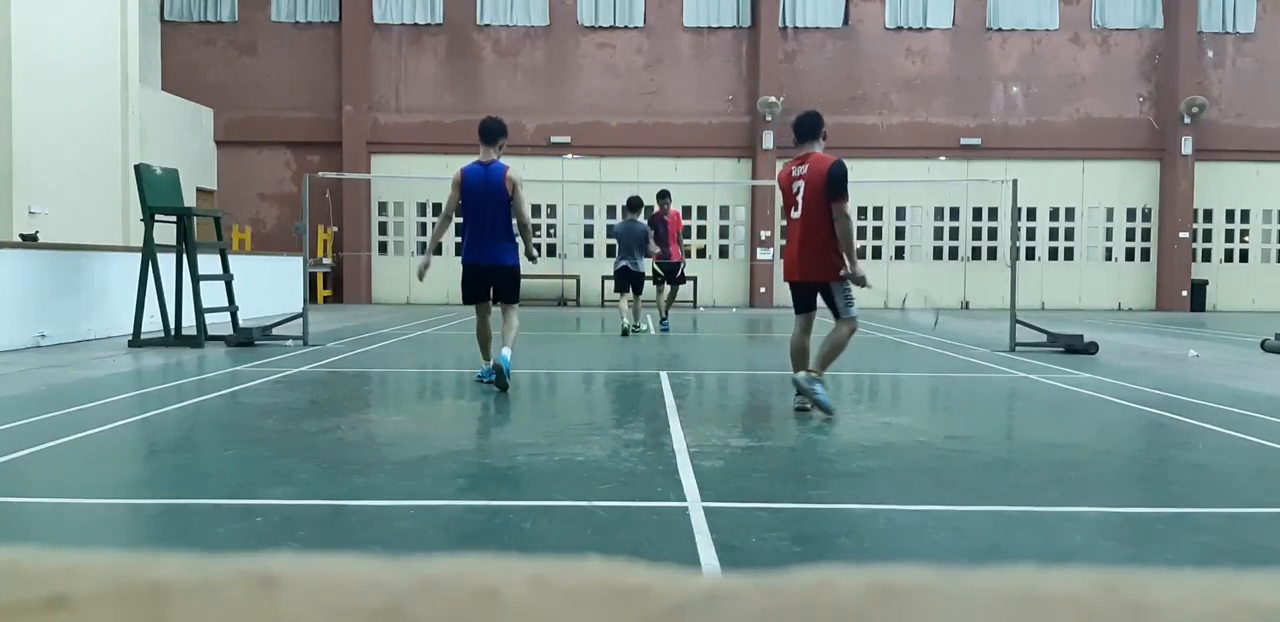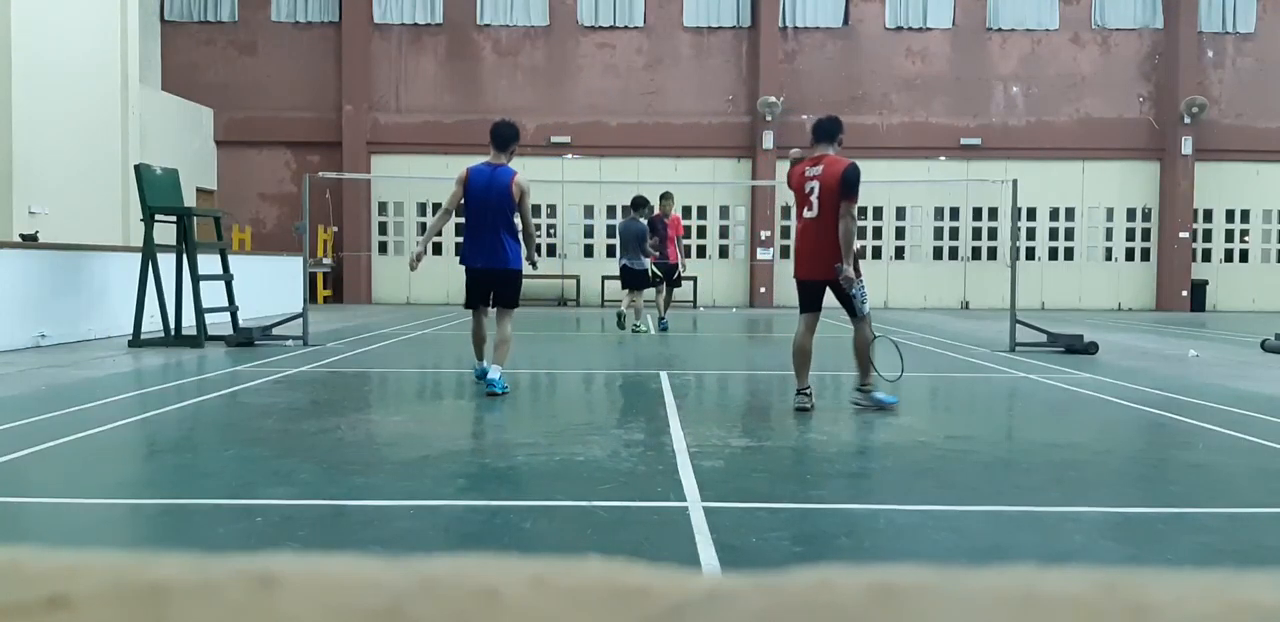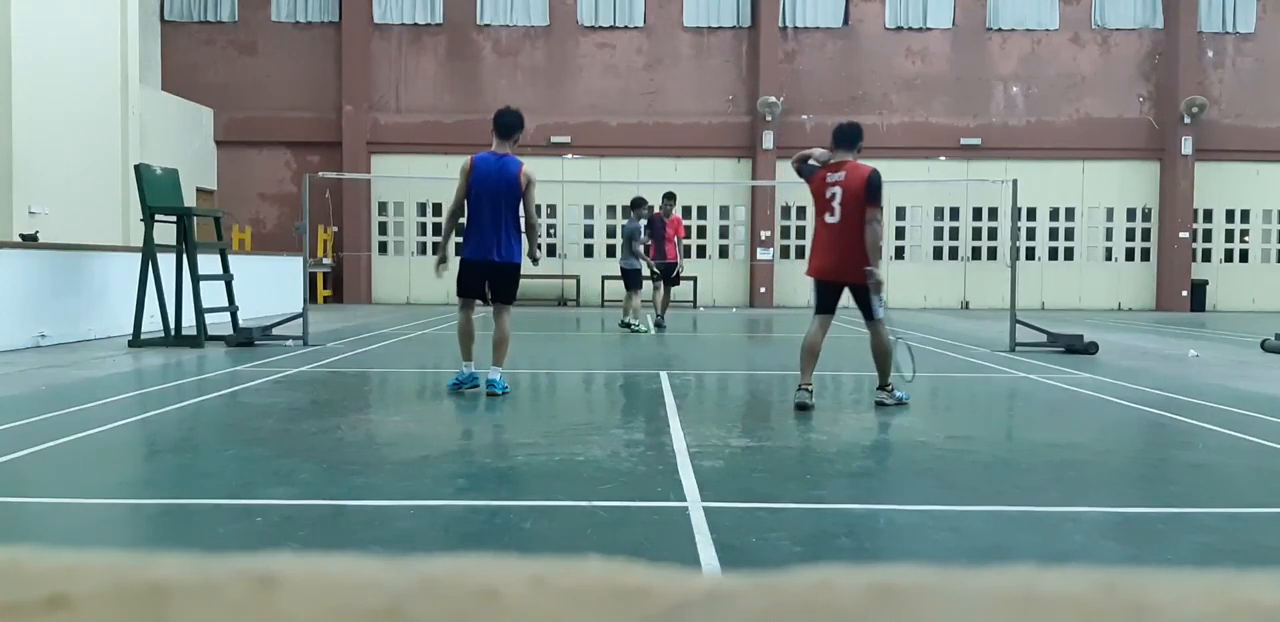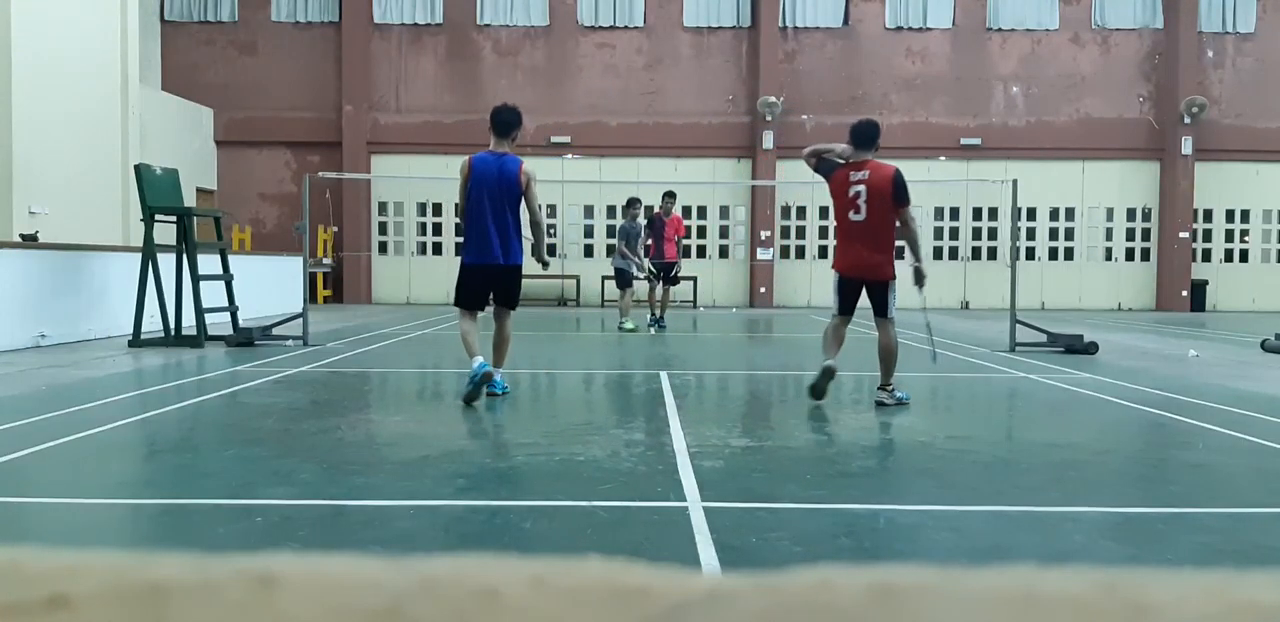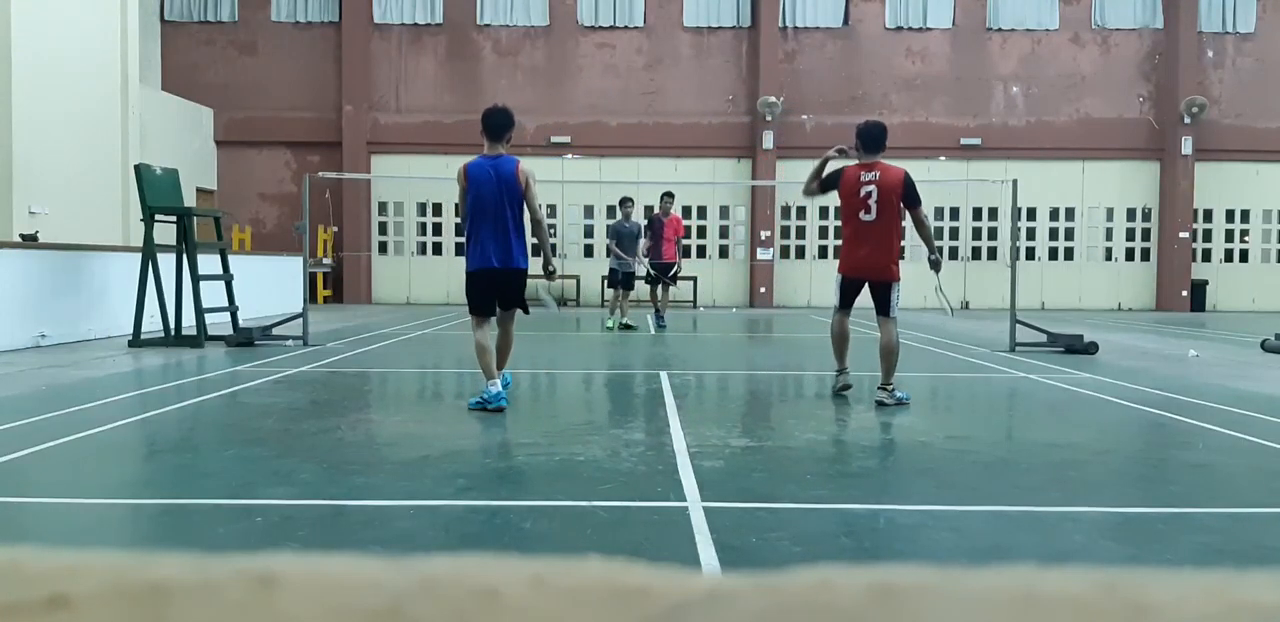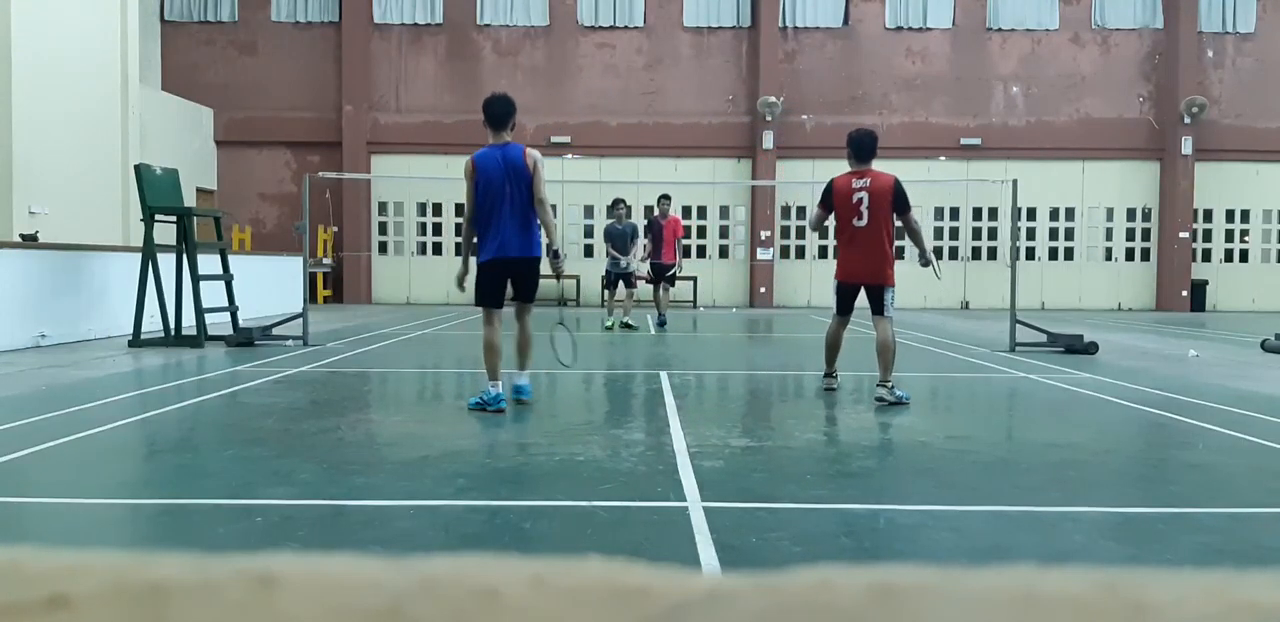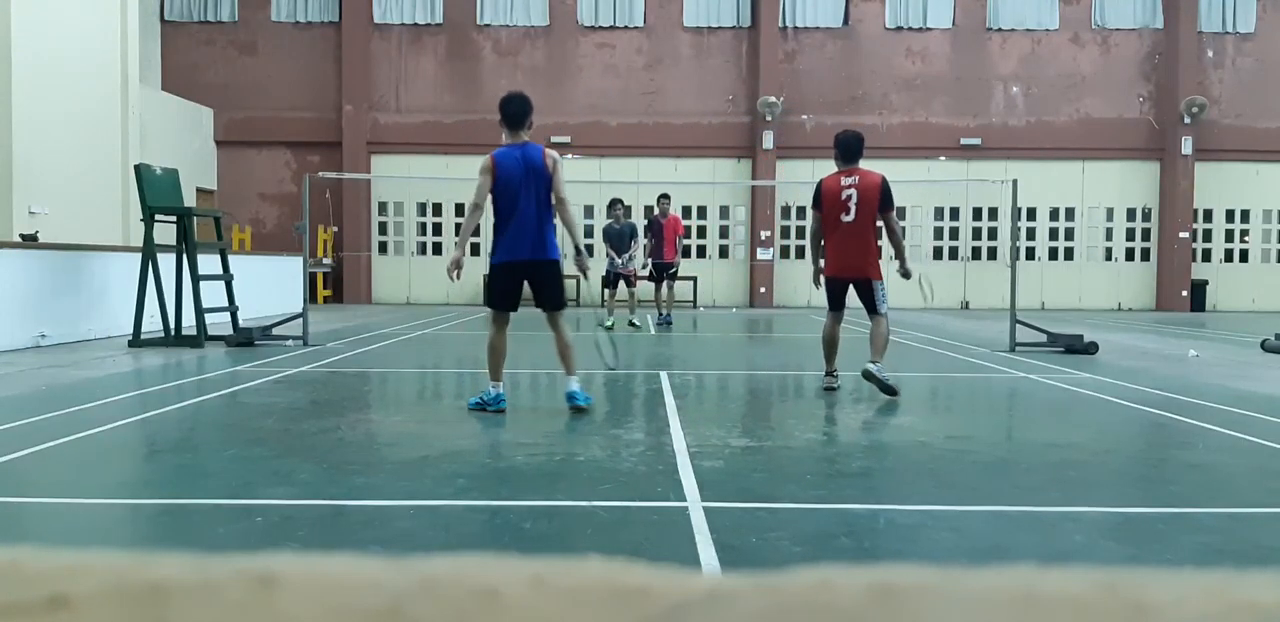
dt=0.2s
person 1, frame 1
left shoulder: (462, 175)
right shoulder: (510, 175)
left elbow: (447, 216)
right elbow: (523, 219)
left wrist: (428, 253)
right wrist: (530, 248)
left hip: (473, 258)
right hip: (505, 257)
left knee: (482, 312)
right knee: (510, 310)
left ankle: (487, 367)
right ankle: (504, 355)
person 1, frame 2
left shoulder: (468, 175)
right shoulder: (518, 182)
left elbow: (446, 212)
right elbow: (527, 227)
left wrist: (422, 244)
right wrist: (531, 254)
left hip: (476, 260)
right hip: (508, 261)
left knee: (478, 315)
right knee: (504, 318)
left ankle: (481, 366)
right ankle: (495, 375)
person 1, frame 3
left shoulder: (471, 164)
right shoulder: (524, 172)
left elbow: (456, 210)
right elbow: (531, 219)
left wrist: (443, 247)
right wrist: (533, 249)
left hip: (474, 253)
right hip: (507, 255)
left knee: (466, 309)
right knee: (501, 314)
left ankle: (467, 370)
right ankle: (494, 376)
person 1, frame 4
left shoulder: (470, 164)
right shoulder: (524, 171)
left elbow: (463, 211)
right elbow: (535, 218)
right wrist: (540, 253)
left hip: (475, 256)
right hip: (509, 258)
left knee: (467, 315)
right knee: (503, 317)
left ankle: (478, 365)
right ankle: (497, 377)
person 1, frame 5
left shoulder: (466, 171)
right shoulder: (522, 170)
left elbow: (464, 218)
right elbow: (537, 218)
right wrist: (547, 258)
left hip: (480, 262)
right hip: (514, 261)
left knee: (481, 325)
right knee: (506, 320)
left ankle: (494, 389)
right ankle: (499, 377)
person 1, frame 6
left shoulder: (474, 163)
right shoulder: (531, 157)
left elbow: (470, 217)
right elbow: (541, 202)
left wrist: (465, 261)
right wrist: (554, 246)
left hip: (492, 253)
right hip: (527, 252)
left knee: (491, 320)
right knee: (523, 316)
left ankle: (495, 391)
right ankle: (522, 381)
person 1, frame 7
left shoulder: (492, 162)
right shoulder: (549, 158)
left elbow: (477, 207)
right elbow: (561, 202)
left wrist: (459, 248)
right wrist: (578, 246)
left hip: (505, 256)
right hip: (544, 255)
left knee: (499, 323)
right knee: (556, 322)
left ankle: (495, 392)
right ankle: (573, 388)
person 2, frame 1
left shoulder: (785, 172)
right shoulder: (832, 166)
right elbow: (841, 218)
right wrist: (853, 262)
left hip: (795, 263)
right hip: (826, 263)
left knee: (803, 324)
right knee: (847, 323)
left ankle: (803, 392)
right ankle: (812, 375)
person 2, frame 2
left shoulder: (796, 170)
right shoulder: (847, 168)
right elbow: (846, 217)
left wrist: (796, 157)
right wrist: (847, 263)
left hip: (805, 263)
right hip: (835, 263)
left knee: (806, 324)
right knee: (862, 322)
left ankle: (802, 391)
right ankle: (865, 388)
person 2, frame 3
left shoulder: (817, 173)
right shoulder: (869, 175)
left elbow: (796, 162)
right elbow: (873, 223)
left wrist: (813, 153)
right wrist: (874, 266)
left hip: (823, 266)
right hip: (857, 267)
left knee: (819, 325)
right knee: (876, 325)
left ankle: (804, 387)
right ankle: (885, 389)
person 2, frame 4
left shoulder: (836, 172)
right shoulder: (891, 174)
left elbow: (808, 154)
right elbow: (906, 222)
left wrist: (834, 149)
right wrist: (917, 261)
left hip: (846, 264)
right hip: (880, 265)
left knee: (839, 319)
right knee: (885, 324)
left ankle: (828, 361)
right ankle: (886, 389)
person 2, frame 5
left shoulder: (843, 175)
right shoulder: (900, 177)
left elbow: (808, 190)
right elbow: (920, 219)
left wrist: (825, 159)
right wrist: (932, 252)
left hip: (851, 264)
right hip: (885, 265)
left knee: (841, 314)
right knee: (887, 323)
left ankle: (842, 371)
right ankle: (886, 388)
person 2, frame 6
left shoulder: (835, 185)
right shoulder: (891, 183)
left elbow: (815, 225)
right elbow: (910, 224)
left wrist: (817, 216)
right wrist: (923, 251)
left hip: (846, 269)
right hip: (879, 270)
left knee: (839, 321)
right knee: (883, 324)
left ankle: (829, 374)
right ankle: (885, 385)
person 2, frame 7
left shoulder: (824, 185)
right shoulder: (878, 182)
left elbow: (816, 229)
right elbow: (892, 226)
left wrist: (816, 263)
right wrist: (903, 260)
left hip: (834, 266)
right hip: (867, 265)
left knee: (834, 318)
right knee: (879, 317)
left ankle: (830, 374)
right ankle: (875, 364)
